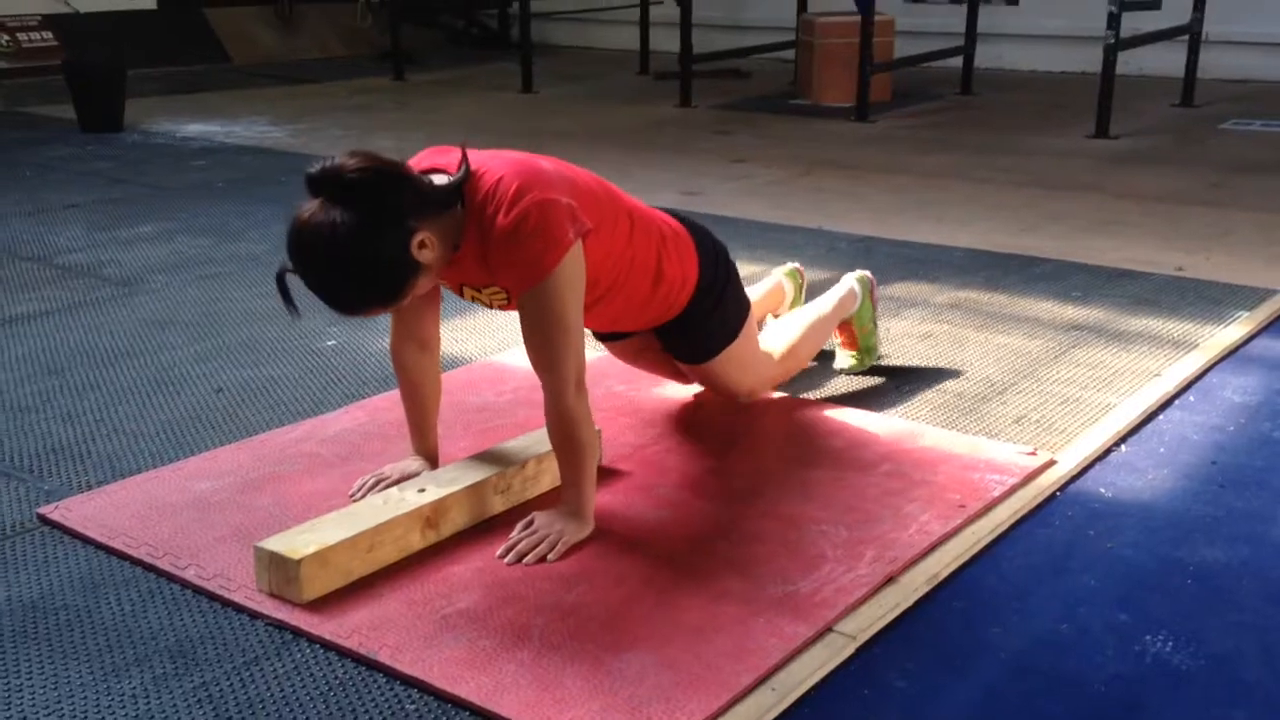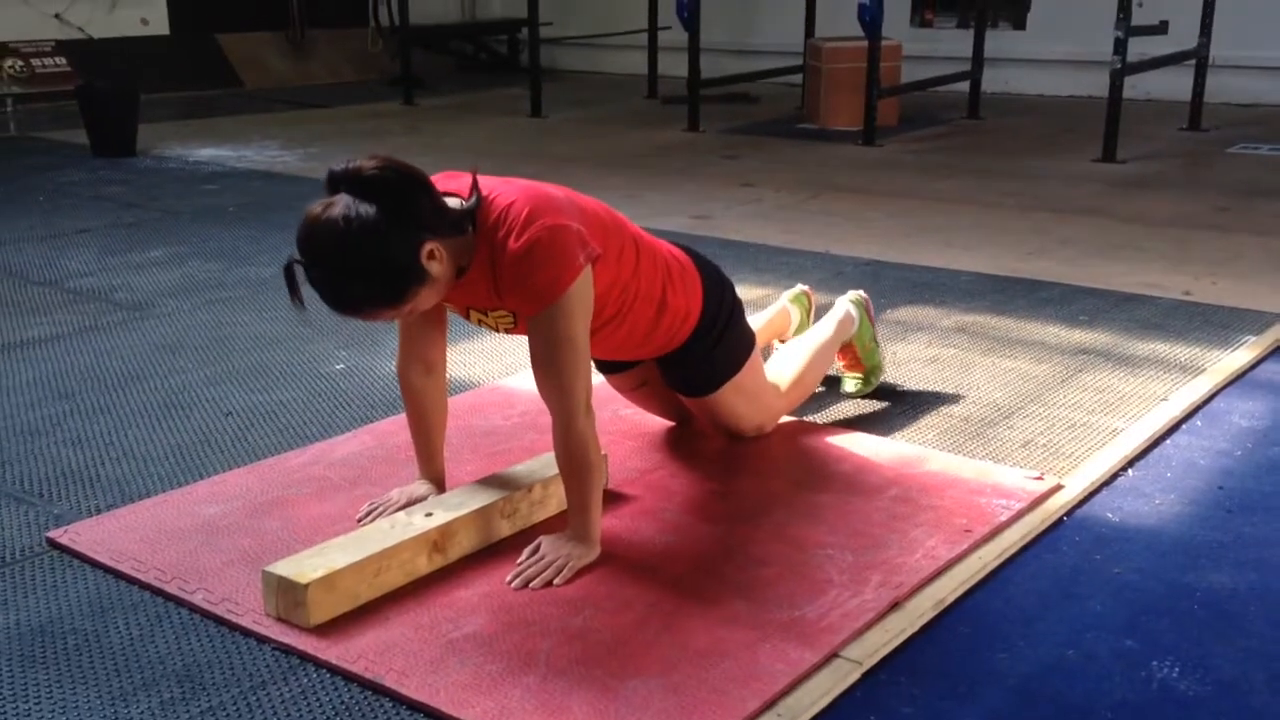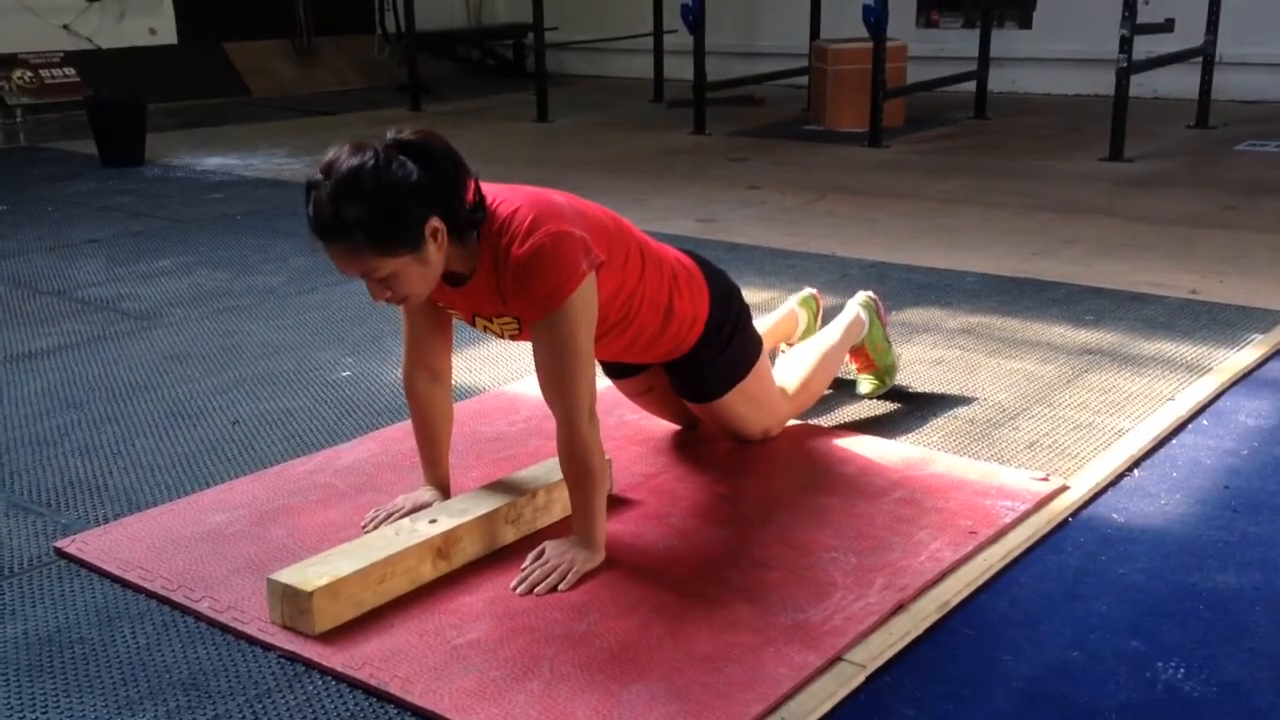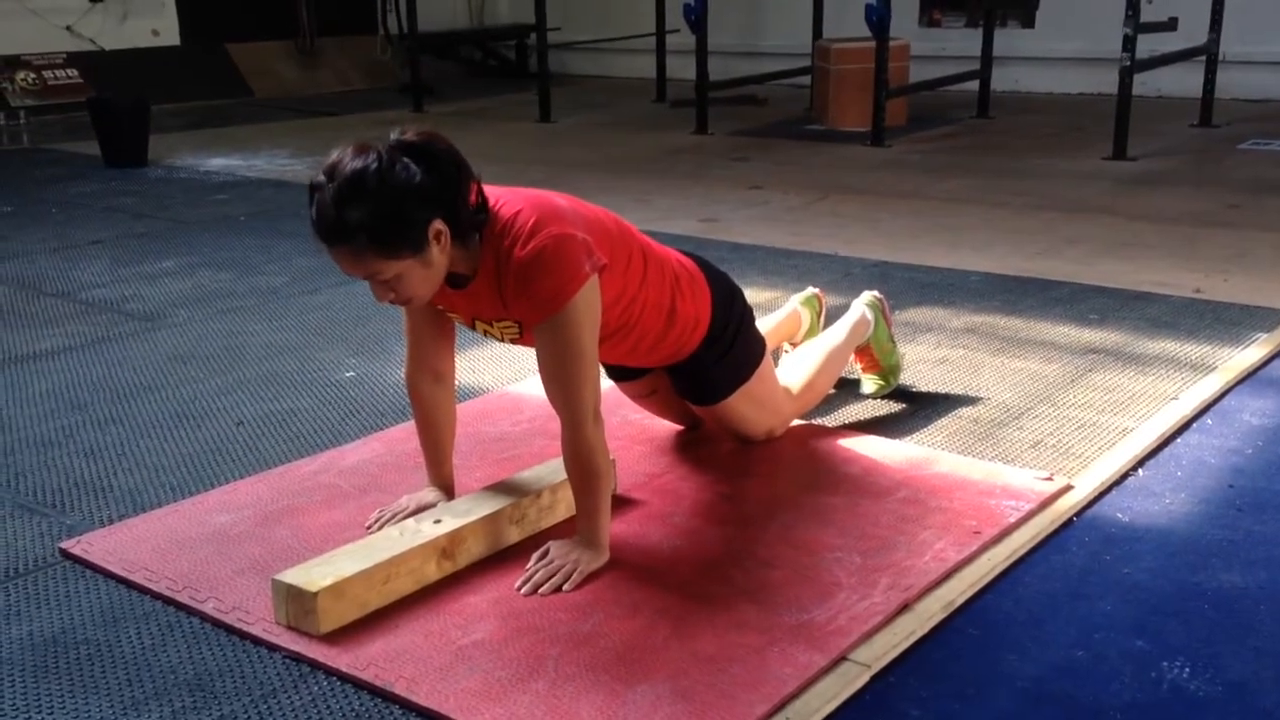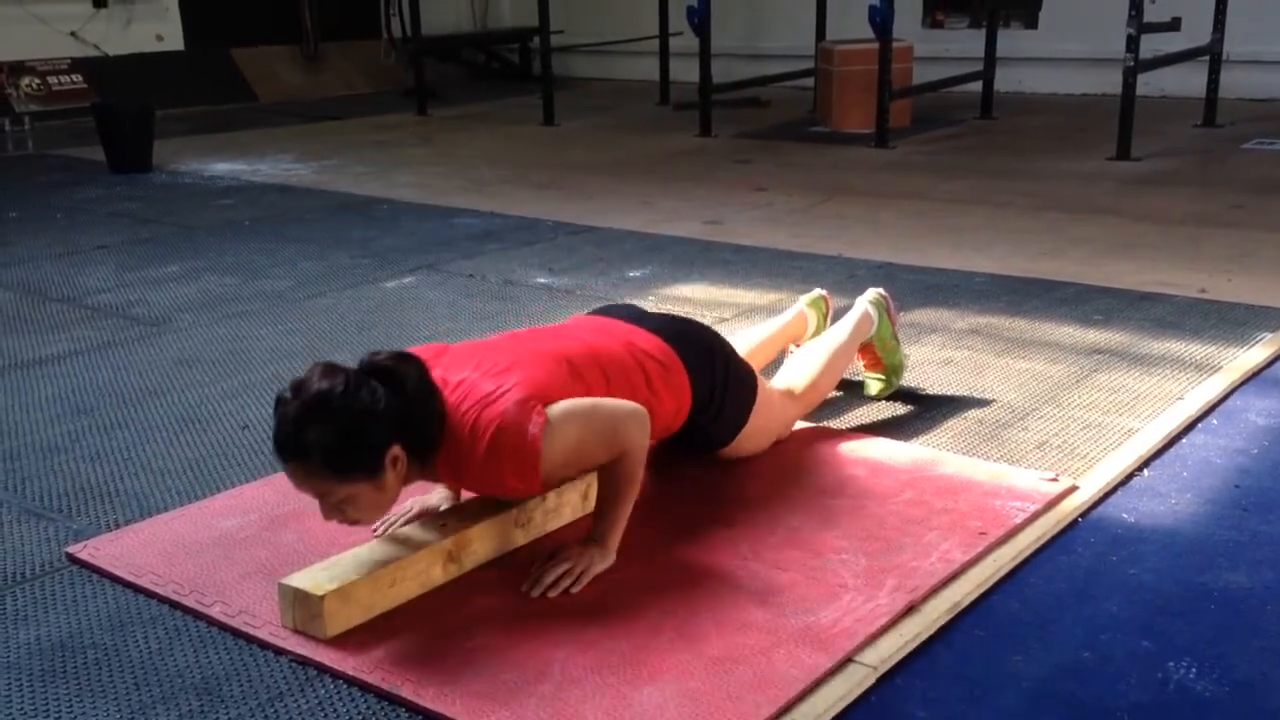
dt=1s
person 1, frame 1
left shoulder: (526, 221)
right shoulder: (408, 204)
left elbow: (563, 384)
right elbow: (412, 344)
left wrist: (576, 510)
right wrist: (423, 454)
left hip: (680, 274)
right hip: (617, 287)
left knee: (750, 381)
right knee: (697, 373)
left ankle: (846, 298)
right ankle: (780, 288)
person 1, frame 2
left shoulder: (535, 245)
right shoulder: (417, 225)
left elbow: (571, 410)
right elbow: (418, 367)
left wrist: (583, 536)
right wrist: (429, 478)
left hip: (684, 305)
right hip: (621, 321)
left knee: (757, 415)
right knee: (690, 414)
left ankle: (847, 319)
right ankle: (785, 313)
person 1, frame 3
left shoulder: (539, 250)
right shoulder: (427, 240)
left elbow: (575, 415)
right elbow: (425, 373)
left wrist: (587, 540)
right wrist: (436, 484)
left hip: (690, 311)
right hip: (626, 326)
left knee: (765, 418)
right knee: (694, 417)
left ankle: (856, 322)
right ankle: (795, 315)
person 1, frame 4
left shoulder: (541, 254)
right shoulder: (428, 245)
left elbow: (580, 417)
right elbow: (427, 375)
left wrist: (591, 542)
right wrist: (439, 486)
left hip: (693, 314)
right hip: (628, 329)
left knee: (770, 419)
right knee: (695, 418)
left ankle: (863, 320)
right ankle: (799, 314)
person 1, frame 5
left shoulder: (499, 442)
right shoulder: (400, 392)
left elbow: (632, 424)
left wrist: (602, 545)
right wrist: (444, 485)
left hip: (676, 373)
right hip: (610, 336)
left knee: (782, 404)
left ankle: (864, 319)
right ankle: (805, 313)
